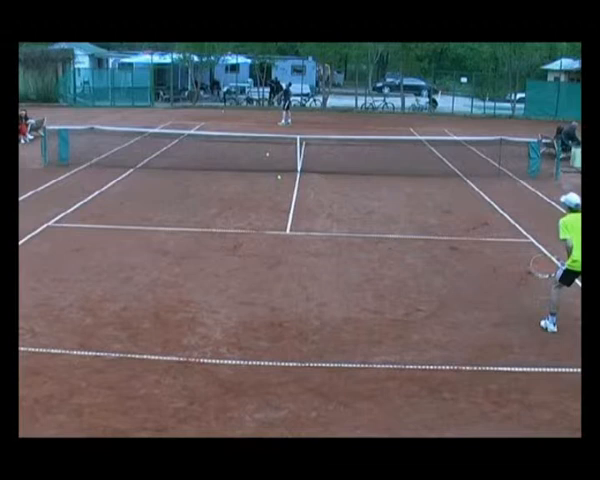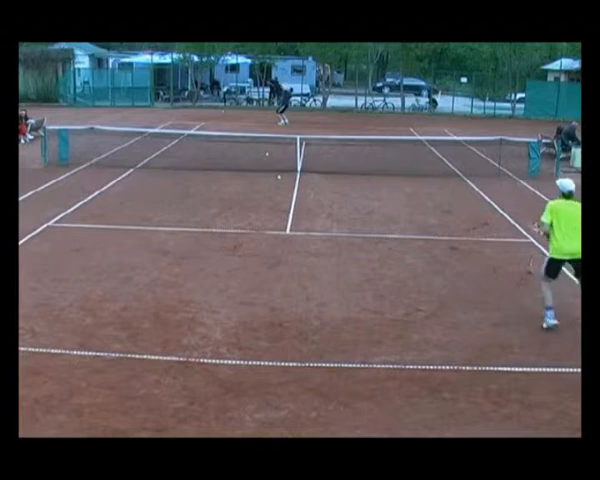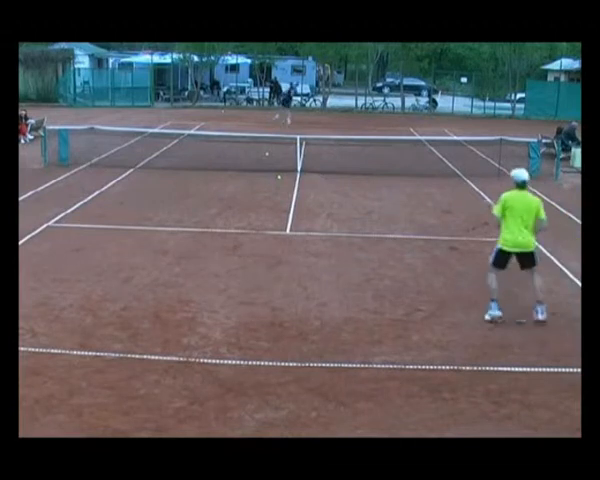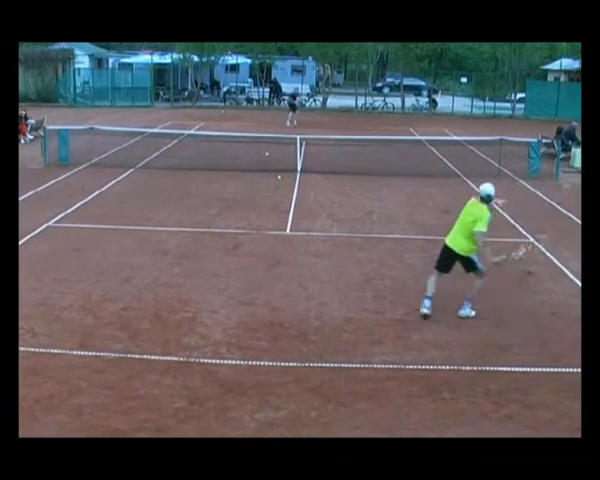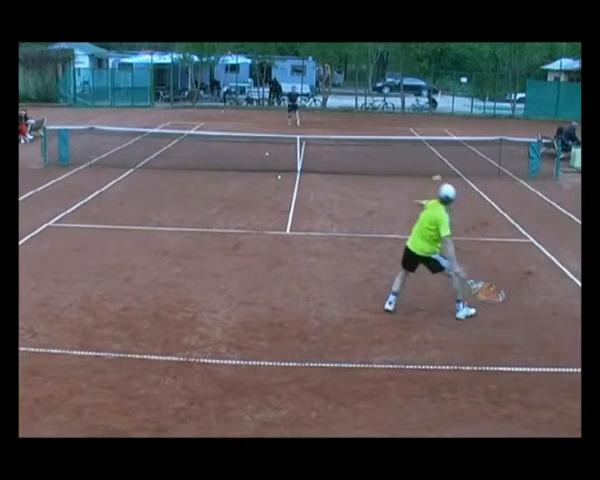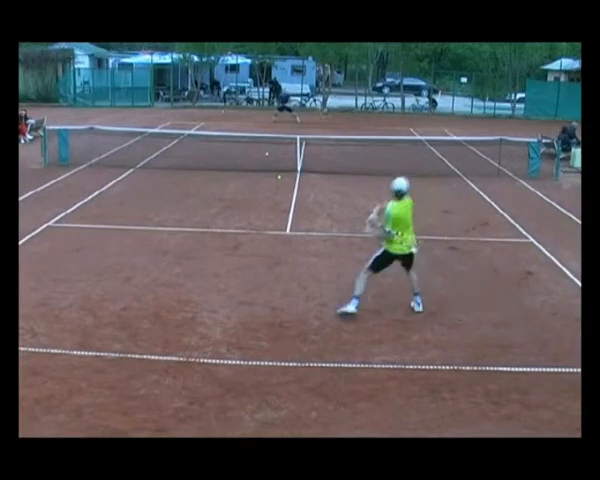
dt=0.5s
person 1, frame 1
left shoulder: (565, 221)
left elbow: (569, 245)
left wrist: (568, 260)
left hip: (576, 263)
left knee: (555, 287)
left ankle: (551, 322)
person 1, frame 2
left shoulder: (552, 205)
right shoulder: (579, 208)
left elbow: (545, 229)
left wrist: (550, 236)
left hip: (558, 251)
right hip: (577, 252)
left knee: (545, 281)
right knee: (582, 282)
left ankle: (550, 316)
person 1, frame 3
left shoulder: (507, 197)
right shoulder: (536, 201)
left elbow: (496, 220)
right elbow: (542, 225)
left hip: (507, 243)
right hip: (527, 244)
left knee: (492, 272)
right knee: (535, 274)
left ankle: (494, 309)
right ankle: (540, 310)
person 1, frame 4
left shoulder: (472, 202)
right shoulder: (485, 214)
right elbow: (477, 237)
left wrist: (494, 202)
right wrist: (488, 256)
left hip: (450, 245)
right hip: (466, 250)
left knee: (435, 275)
right knee: (481, 275)
left ankle: (427, 305)
right ankle: (466, 308)
person 1, frame 5
left shoulder: (431, 204)
right shoulder: (443, 217)
left elbow: (423, 204)
right elbow: (447, 243)
right wrist: (455, 266)
left hip: (411, 246)
right hip: (428, 252)
left knee: (404, 273)
right knee: (453, 274)
left ankle: (391, 302)
right ankle: (461, 308)
person 1, frame 6
left shoulder: (390, 210)
right shoulder: (408, 201)
left elbow: (385, 236)
left wrist: (373, 229)
right wrist: (375, 214)
left hip: (392, 248)
right hip: (408, 247)
left knee: (365, 273)
right knee: (410, 270)
left ankle: (353, 305)
right ankle: (418, 302)
